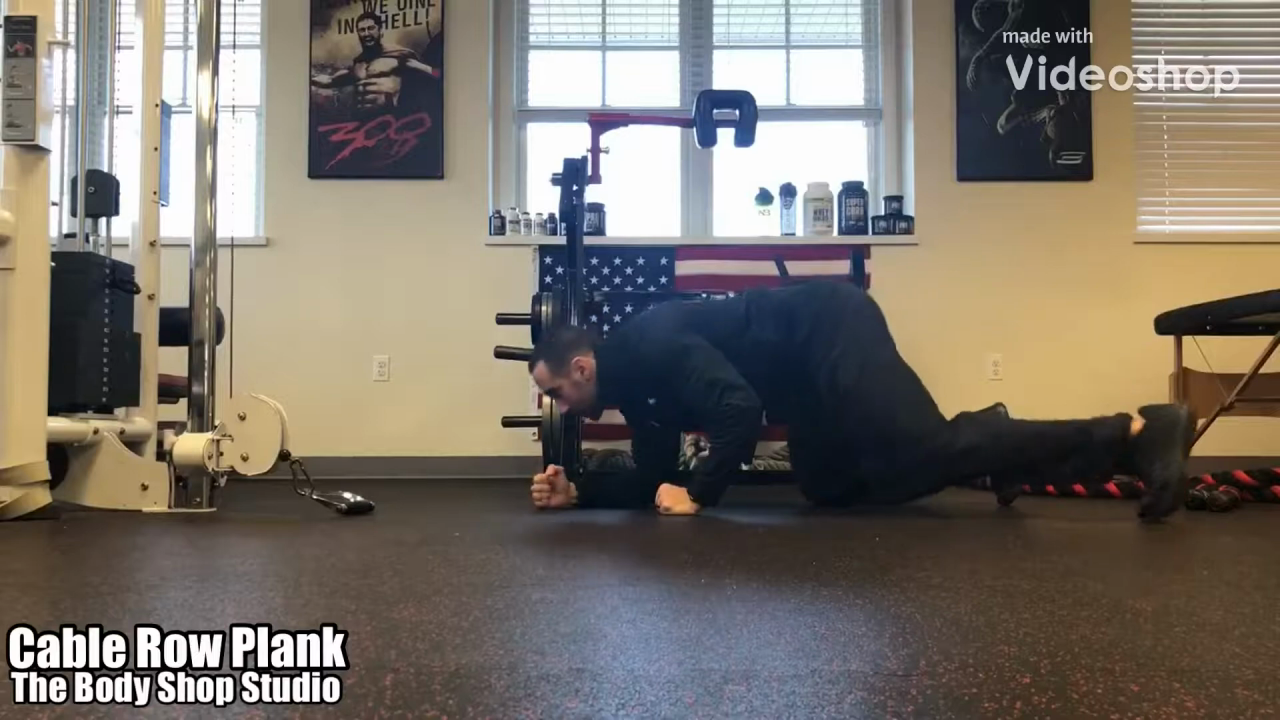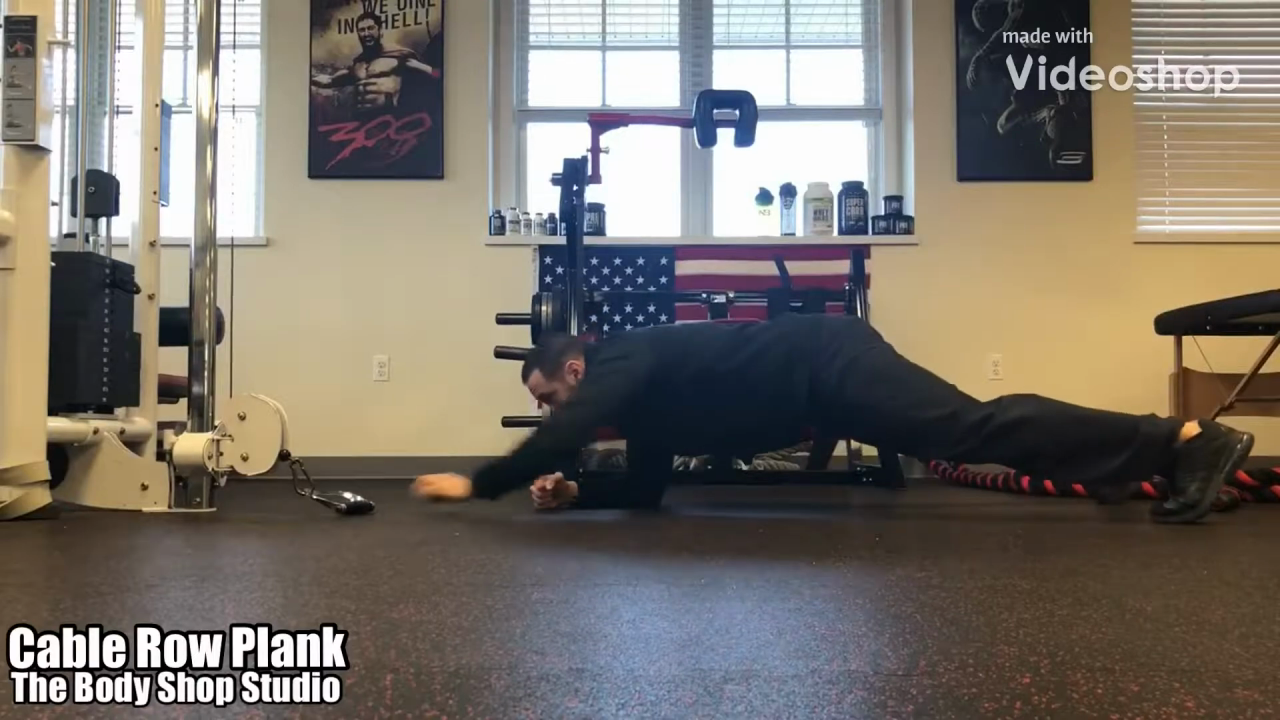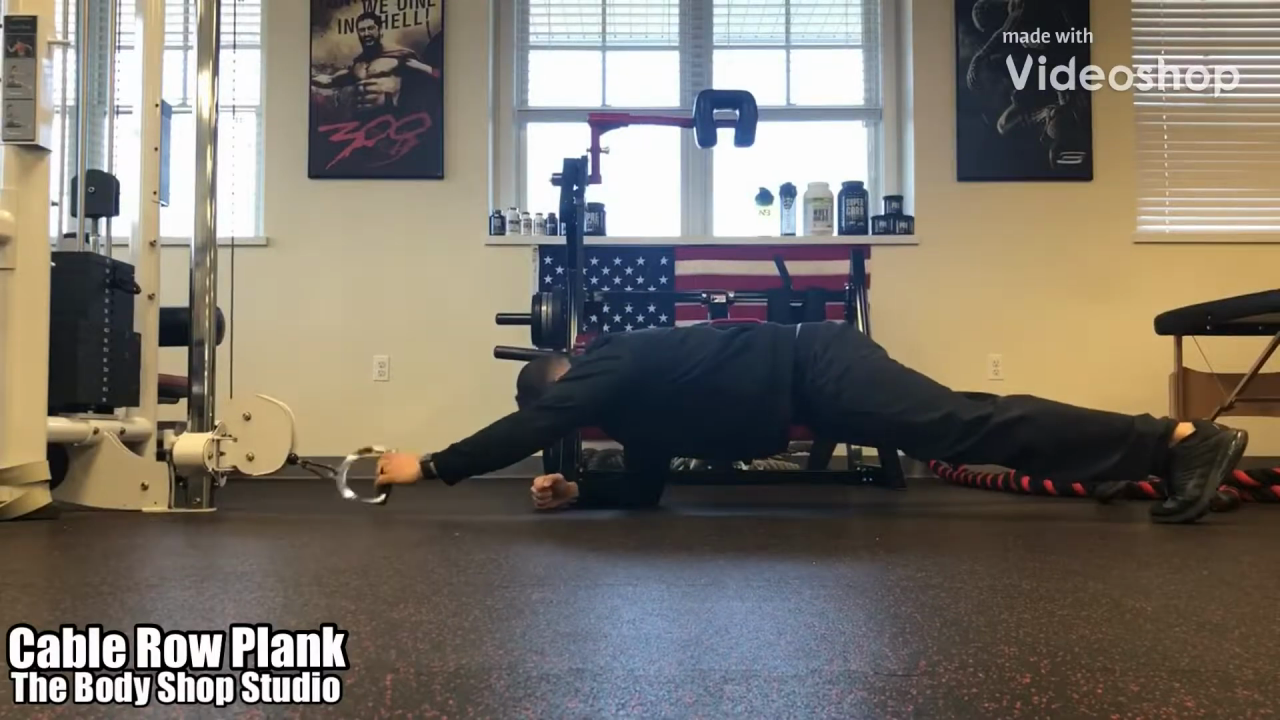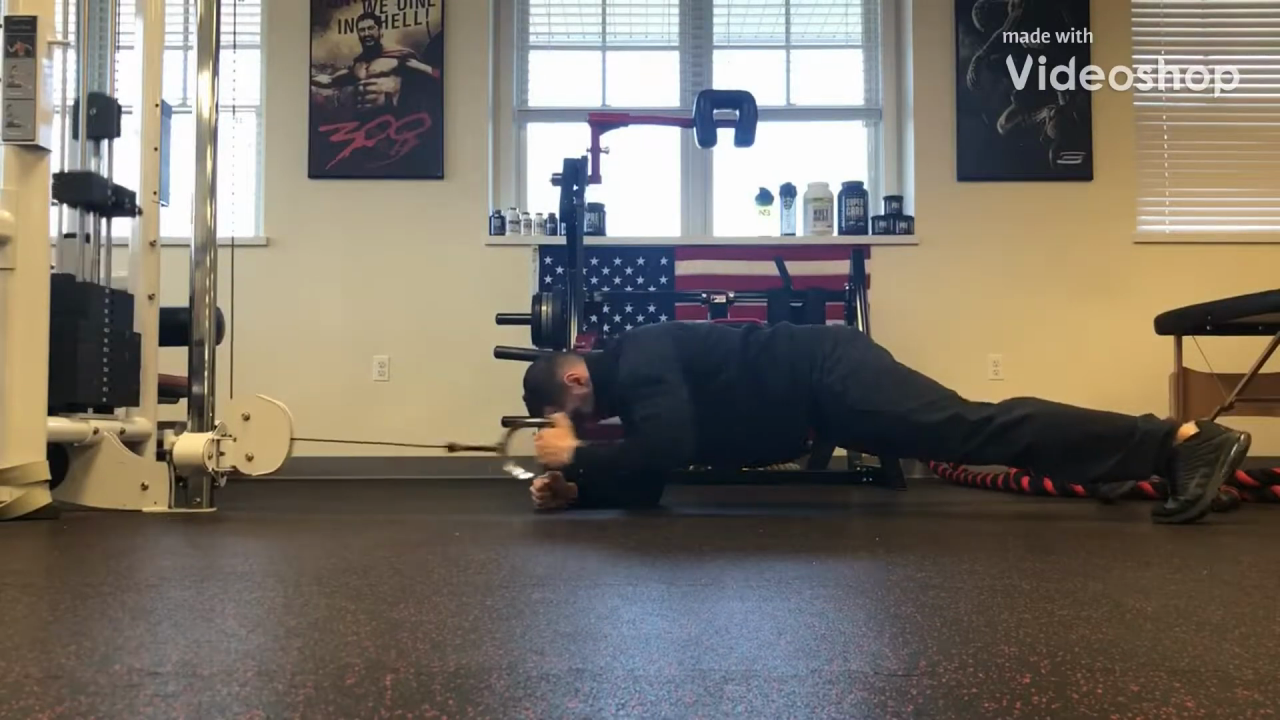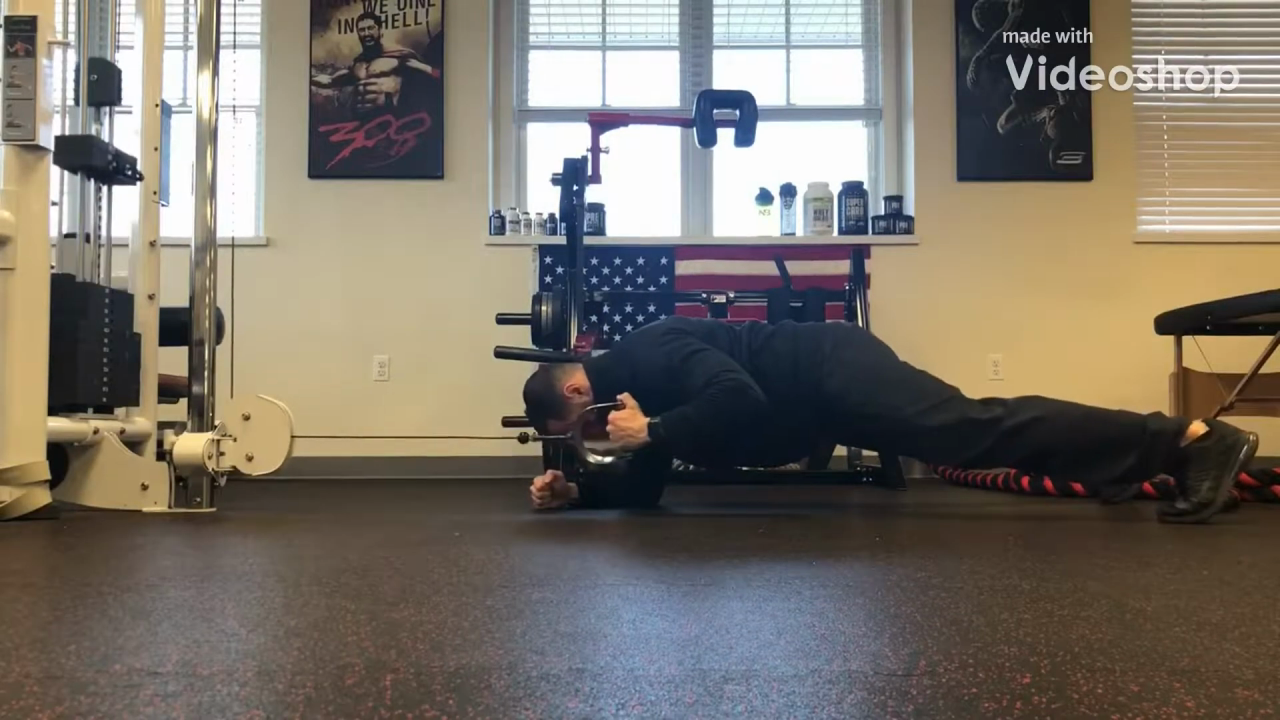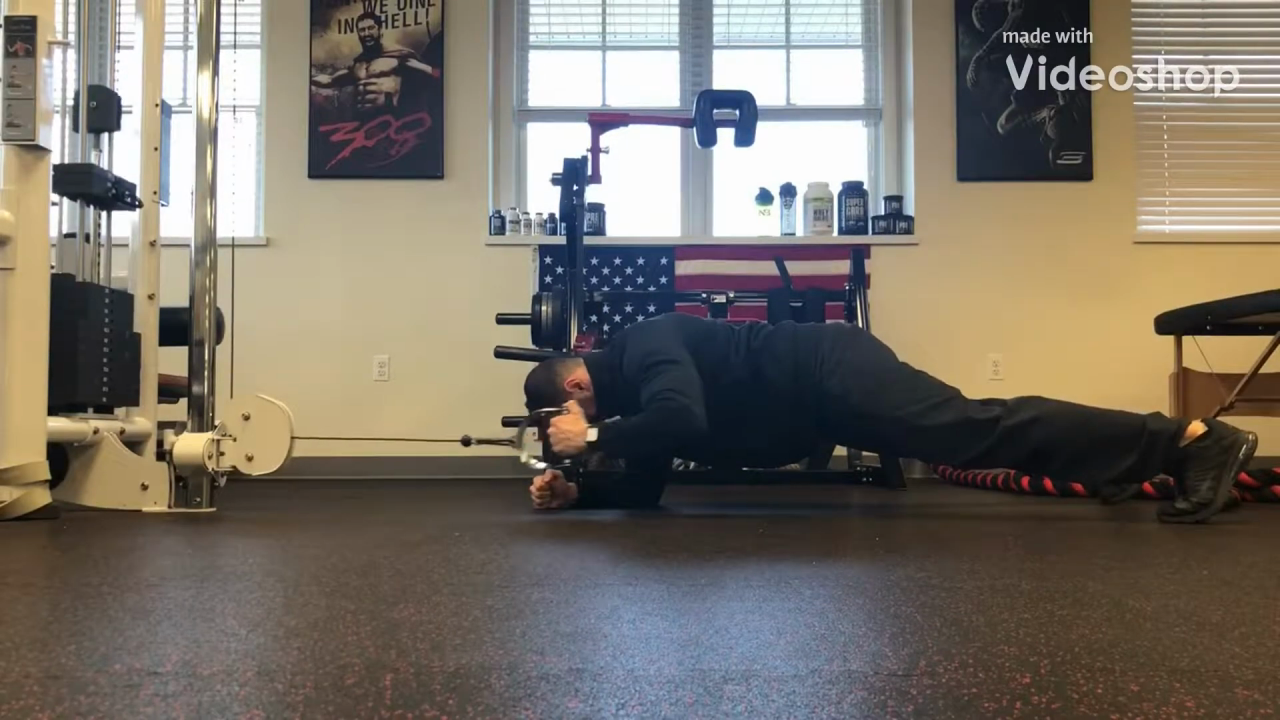
dt=0.7s
person 1, frame 1
left shoulder: (650, 343)
right shoulder: (638, 390)
left elbow: (740, 409)
right elbow: (652, 482)
left wrist: (699, 495)
right wrist: (576, 491)
left hip: (829, 328)
right hip: (811, 371)
left knee: (928, 453)
right knee: (828, 488)
left ankle: (1136, 434)
right ankle: (979, 435)
person 1, frame 2
left shoulder: (621, 359)
right shoulder: (645, 398)
left elbow: (572, 428)
right elbow: (645, 486)
left wrist: (481, 483)
right wrist: (578, 488)
left hip: (828, 364)
right hip: (820, 379)
left knee: (972, 428)
right knee: (969, 430)
left ankle: (1182, 439)
right ankle: (1159, 448)
person 1, frame 3
left shoulder: (610, 366)
right shoulder: (631, 399)
left elbow: (531, 426)
right elbow: (646, 489)
left wrist: (428, 466)
right wrist: (577, 491)
left hip: (817, 369)
right hip: (811, 384)
left knee: (963, 428)
right knee: (962, 431)
left ankle: (1178, 439)
right ankle: (1160, 447)
person 1, frame 4
left shoulder: (638, 360)
right shoulder: (620, 389)
left elbow: (670, 447)
right elbow: (644, 485)
left wrist: (580, 452)
right wrist: (575, 488)
left hip: (832, 374)
right hip: (823, 397)
left knee: (975, 429)
right knee: (955, 441)
left ankle: (1181, 440)
right ankle: (1143, 452)
person 1, frame 5
left shoulder: (648, 356)
right shoulder: (631, 392)
left elbow: (740, 397)
right elbow: (644, 489)
left wrist: (651, 429)
right wrist: (574, 491)
left hip: (834, 370)
right hip: (827, 393)
left knee: (979, 430)
right knee: (975, 430)
left ankle: (1191, 438)
right ankle: (1135, 450)
person 1, frame 6
left shoulder: (644, 348)
right shoulder: (629, 393)
left elbow: (686, 420)
right elbow: (644, 486)
left wrist: (592, 440)
right wrist: (574, 489)
left hip: (833, 372)
right hip: (825, 396)
left knee: (981, 431)
right knee: (979, 435)
left ankle: (1192, 438)
right ankle: (1172, 448)
